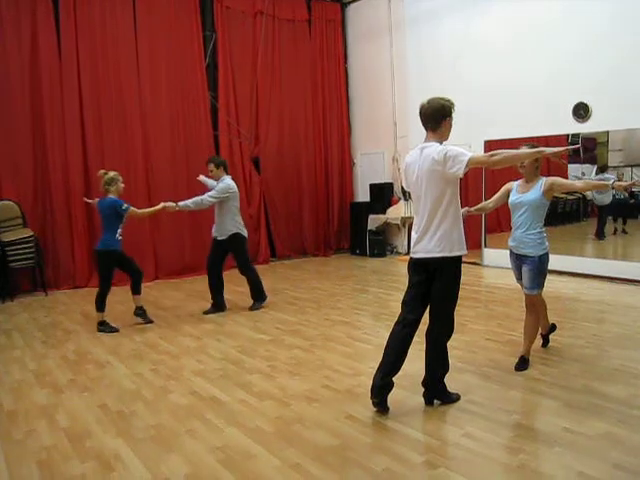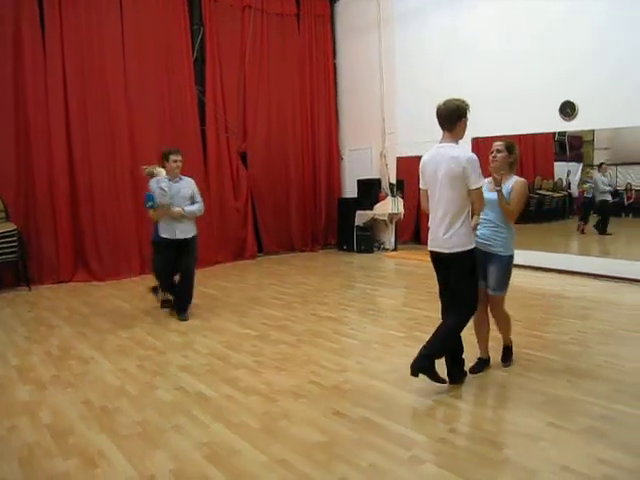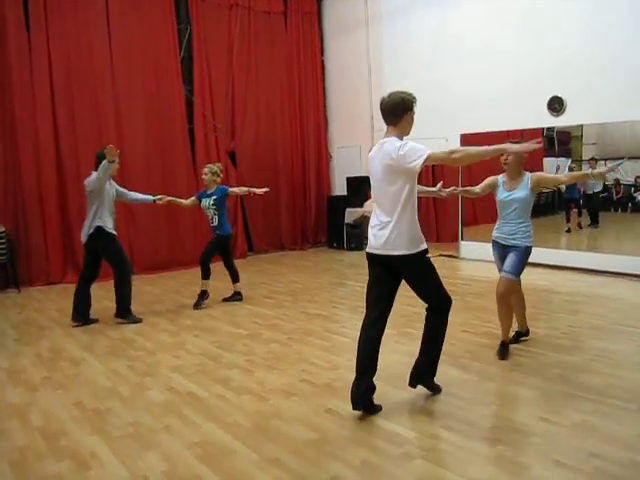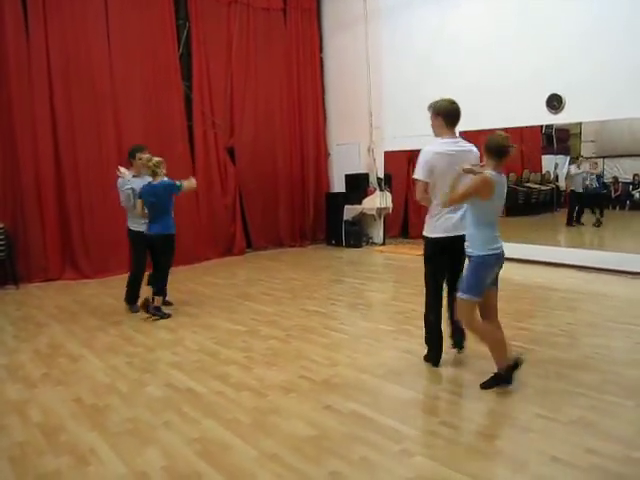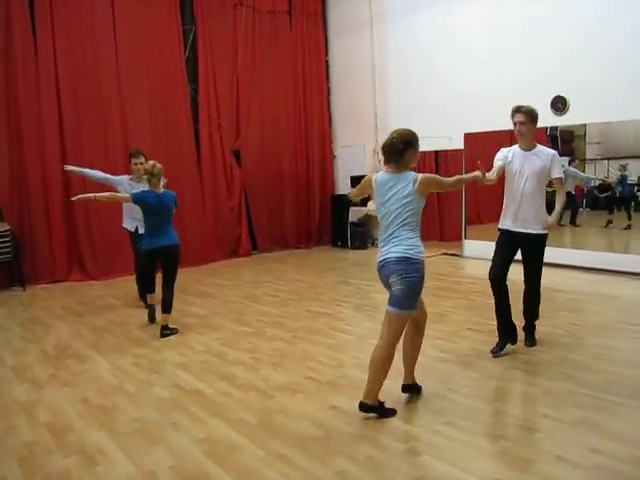
dt=1s
person 1, frame 1
left shoulder: (410, 159)
right shoulder: (445, 155)
right elbow: (491, 160)
left wrist: (457, 212)
right wrist: (539, 152)
left hip: (419, 252)
right hip: (444, 253)
left knee: (407, 319)
right knee: (440, 324)
left ankle: (380, 386)
right ankle: (434, 389)
person 1, frame 2
left shoulder: (427, 158)
right shoulder: (467, 158)
right elbow: (478, 206)
left hip: (435, 244)
right hip: (460, 245)
left knee: (450, 306)
right knee: (465, 306)
left ankle: (455, 368)
right ankle: (427, 357)
person 1, frame 3
left shoulder: (375, 153)
right shoulder: (402, 150)
right elbow: (452, 157)
left wrist: (432, 193)
right wrist: (504, 148)
left hip: (377, 248)
right hip: (406, 248)
left knee: (375, 317)
right knee: (440, 304)
left ankle: (362, 392)
right ankle: (423, 372)
person 1, frame 4
left shoulder: (430, 153)
right shoulder: (472, 152)
left elbow: (421, 196)
left wrist: (436, 203)
left hip: (436, 232)
right hip: (463, 231)
left knee: (433, 292)
right knee: (456, 286)
left ankle: (434, 350)
right ankle: (457, 336)
person 1, frame 5
left shoulder: (550, 156)
right shoulder: (505, 153)
left elbow: (560, 191)
right elbow: (494, 174)
left wrist: (555, 214)
right wrist: (486, 177)
left hip: (536, 229)
right hip: (508, 226)
left knee: (532, 282)
right knee: (496, 275)
left ankle: (530, 328)
right ankle: (506, 333)
person 2, frame 1
left shoulder: (548, 183)
right shoulder: (511, 187)
left elbow: (579, 185)
right elbow: (490, 204)
left wrist: (612, 184)
right wrist: (471, 210)
left hip: (535, 251)
right hip: (515, 249)
left knee: (531, 302)
right knee: (533, 297)
left ankle: (525, 353)
right ankle: (546, 327)
person 2, frame 2
left shoulder: (518, 183)
right shoulder: (485, 182)
left elbow: (510, 217)
left wrist: (499, 189)
left hip: (500, 251)
right hip: (477, 247)
left knee: (496, 306)
right knee: (478, 305)
left ankle: (507, 344)
right ankle: (483, 356)
person 2, frame 3
left shoulder: (533, 179)
right shoulder: (495, 181)
left elbow: (564, 179)
right elbow: (477, 190)
left wrist: (591, 173)
right wrist: (460, 190)
left hip: (520, 244)
right hip: (499, 241)
left knee: (502, 292)
right knee: (513, 289)
left ankle: (504, 340)
right ankle: (523, 329)
person 2, frame 4
left shoulder: (485, 178)
right shoulder: (499, 178)
left elbow: (449, 201)
left wrist: (459, 174)
right wrist: (468, 174)
left hip: (484, 256)
right hip: (487, 253)
left knee: (466, 315)
right knee: (488, 314)
left ankle: (507, 361)
right ankle: (504, 368)
person 2, frame 5
left shoulder: (374, 181)
right shoulder: (421, 181)
left elbow: (354, 195)
right elbow: (452, 183)
left wrist: (356, 191)
right wrist: (474, 176)
left hip: (385, 262)
right hip: (408, 262)
left knee: (418, 317)
right knee: (389, 336)
left ankle: (409, 380)
right ankle: (369, 399)
person 3, frame 1
left shoulder: (227, 185)
right shoulder: (221, 184)
left elbow: (204, 201)
left wrist: (178, 205)
right wrist: (204, 180)
left hip: (234, 234)
right hip: (221, 235)
left knee: (245, 267)
right knee: (212, 267)
left ankle: (259, 298)
right ankle: (218, 303)
person 3, frame 2
left shoulder: (189, 183)
left elbow: (200, 207)
left wrist: (182, 211)
left hip: (188, 234)
right hip: (166, 236)
left knee: (187, 272)
right knee: (164, 273)
left ankle: (182, 307)
right ankle: (179, 295)
person 3, frame 3
left shoulder: (109, 183)
right shoulder: (93, 181)
left elbow: (128, 195)
right elbow: (100, 174)
left wrist: (152, 199)
right wrist: (108, 160)
left hip: (92, 234)
right hip: (101, 232)
left knee: (88, 274)
right knee: (123, 269)
left ankle: (80, 315)
right ankle: (124, 312)
person 3, frame 4
right shoulder: (123, 180)
right elbow: (128, 204)
right wrist: (127, 181)
right hip: (137, 229)
right knee: (139, 266)
right ankle: (131, 300)
person 3, frame 5
right shoulder: (123, 181)
right elbow: (101, 176)
right wrist: (77, 169)
right hip: (135, 229)
right knee: (140, 264)
left ankle: (145, 293)
right ankle: (145, 295)
person 4, frame 1
left shoulder: (103, 202)
right shoulder: (114, 202)
left elbow: (97, 202)
right elbow: (138, 213)
left wrist: (93, 202)
right wrist: (160, 207)
left hip: (113, 249)
right hip: (106, 250)
left knee: (136, 273)
right knee: (105, 285)
left ankle: (139, 309)
right ankle: (101, 322)
person 4, frame 2
left shoulder: (163, 192)
right shoulder: (151, 196)
left elbow: (166, 209)
right elbow: (153, 217)
right hip: (161, 238)
left ankle: (159, 290)
right ankle: (164, 298)
person 4, frame 3
left shoulder: (221, 190)
right shoulder: (203, 193)
left elbow: (238, 190)
right elbow: (187, 203)
left wrist: (252, 190)
right wrist: (172, 199)
left hip: (223, 232)
right hip: (218, 233)
left knee: (204, 259)
right knee: (228, 262)
left ankle: (203, 293)
right ankle: (237, 293)
person 4, frame 4
left shoulder: (144, 189)
right shoulder: (167, 185)
left elbow: (139, 212)
right elbow: (191, 184)
right wrist: (189, 181)
left hip: (151, 233)
right hip: (165, 233)
left knee: (158, 268)
right knee: (162, 269)
left ankle: (149, 301)
right ankle: (156, 307)
person 4, frame 5
left shoulder: (143, 197)
right shoulder: (171, 196)
left elbow: (114, 196)
left wrist: (89, 196)
left hip: (150, 246)
right hip: (171, 246)
left knee: (148, 276)
right knee: (168, 285)
left ankle: (151, 307)
right ankle: (165, 327)
